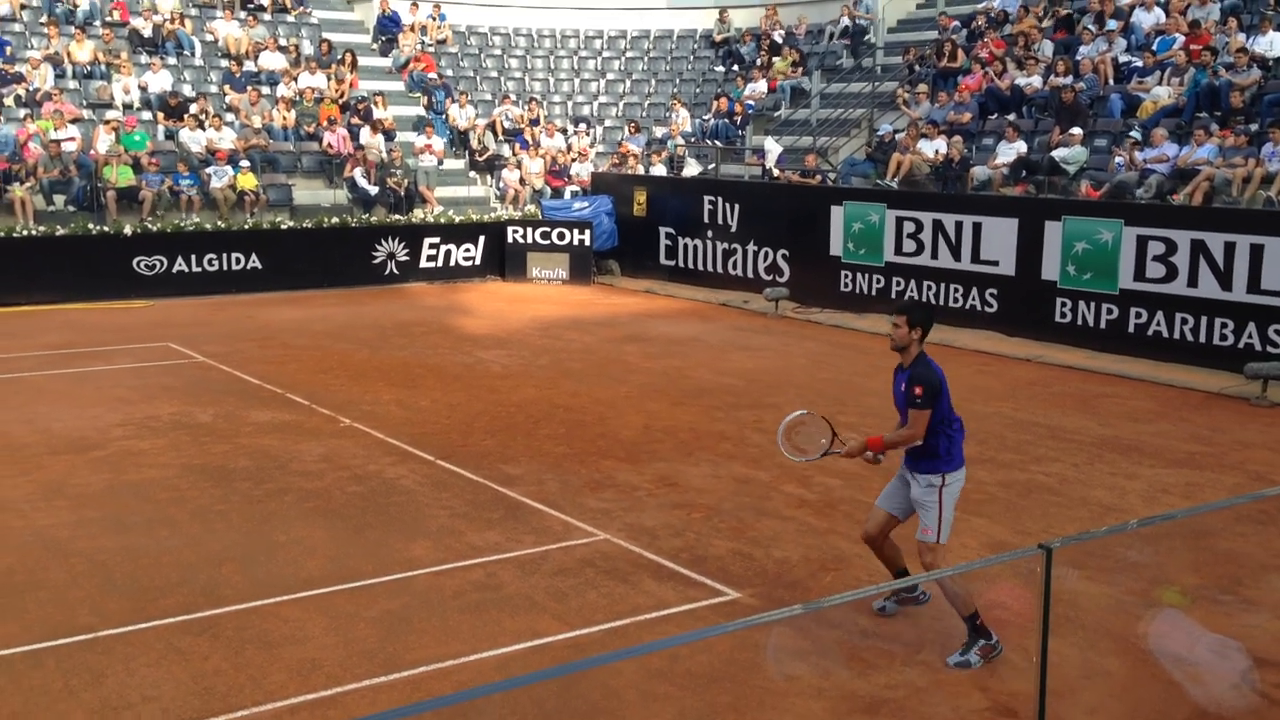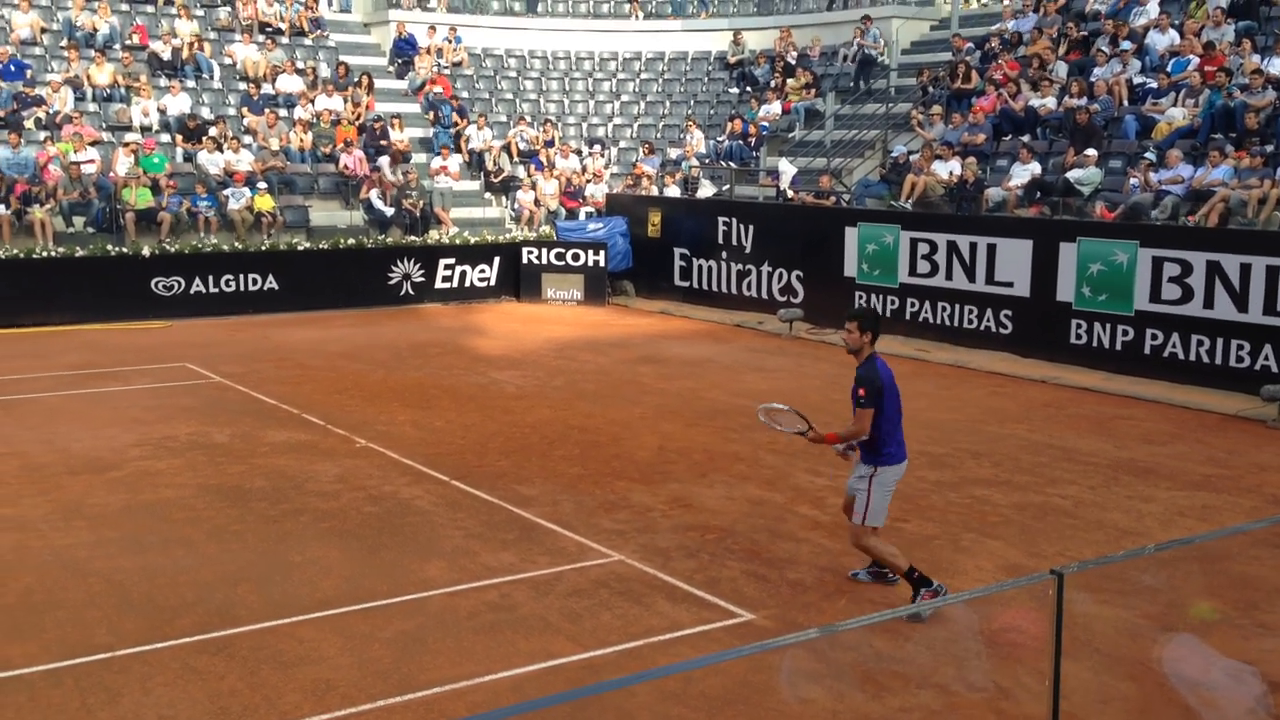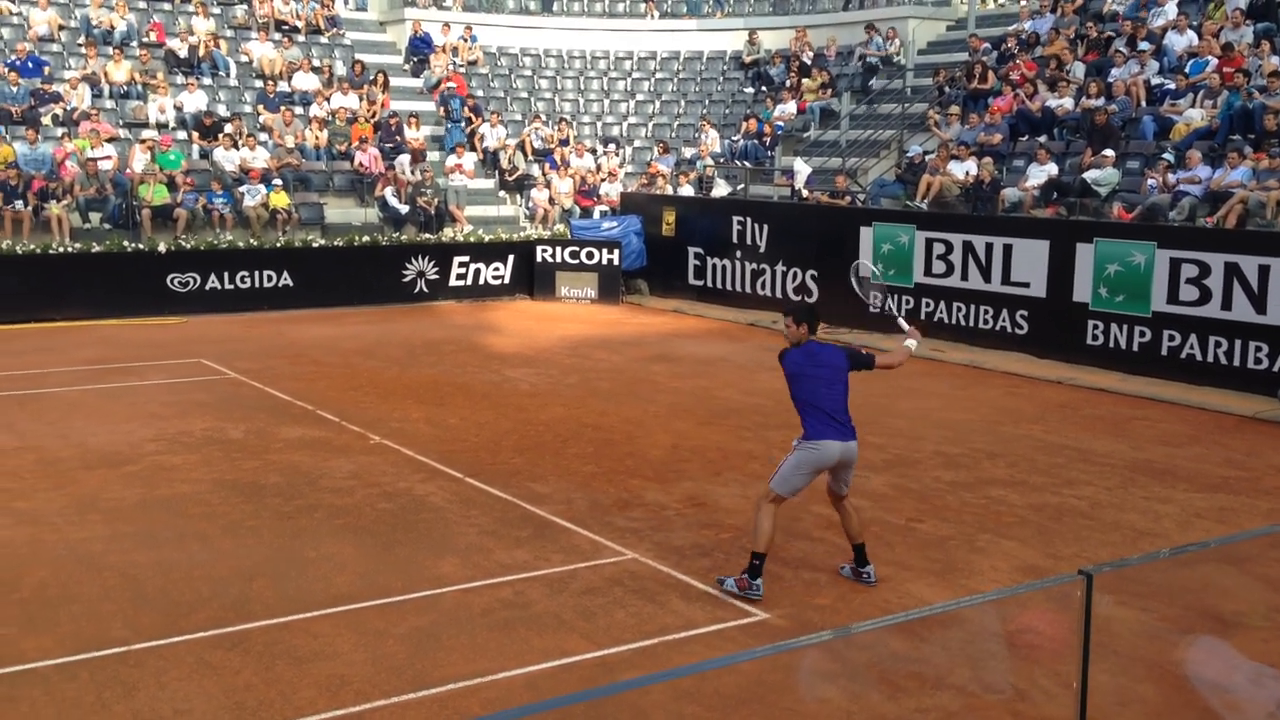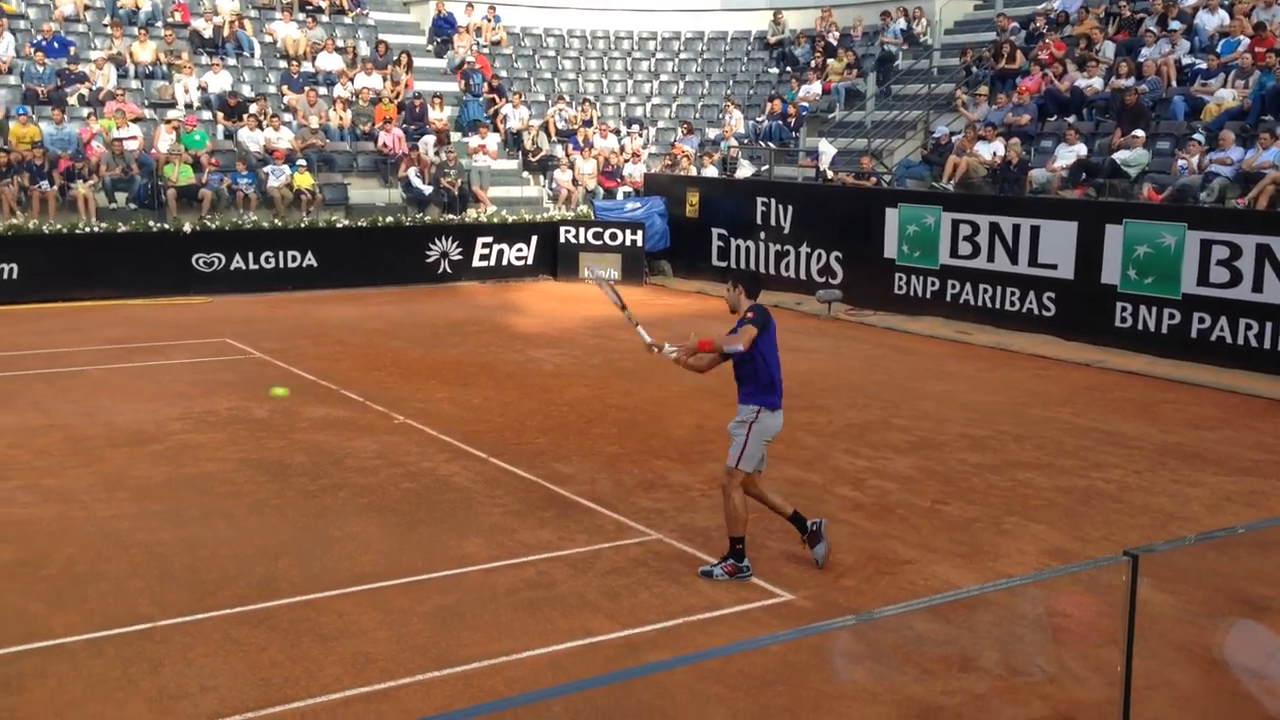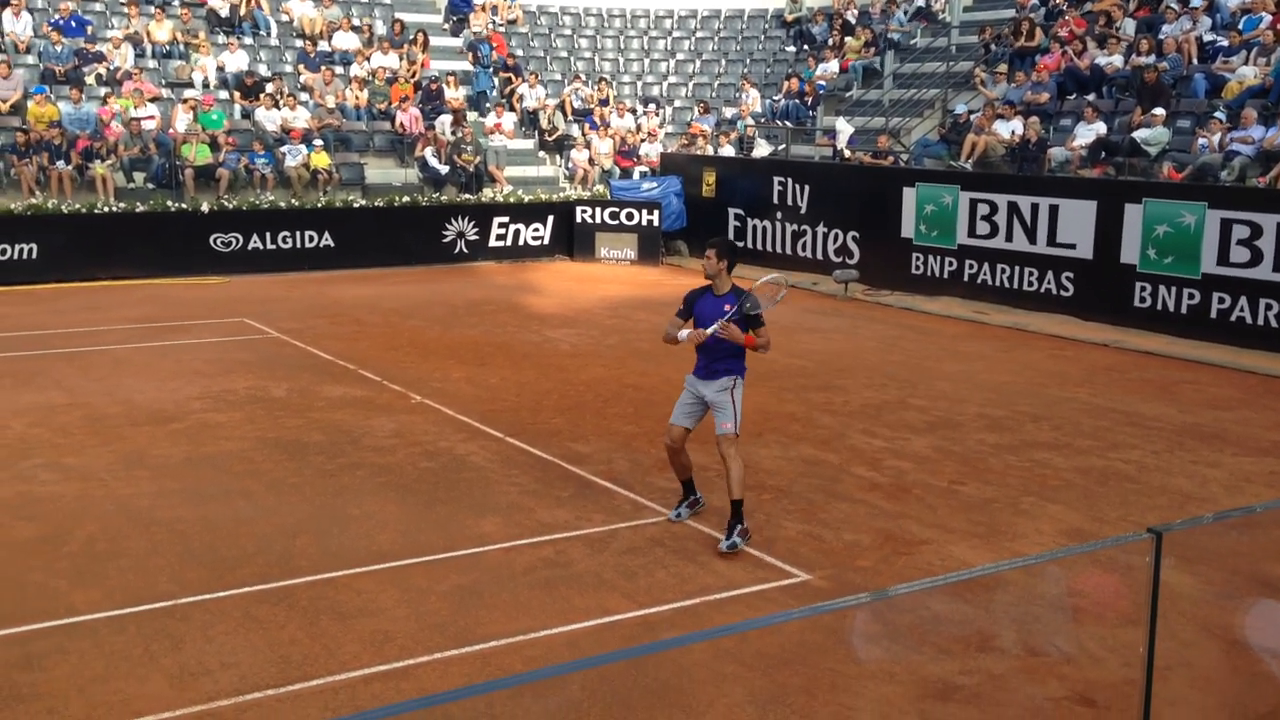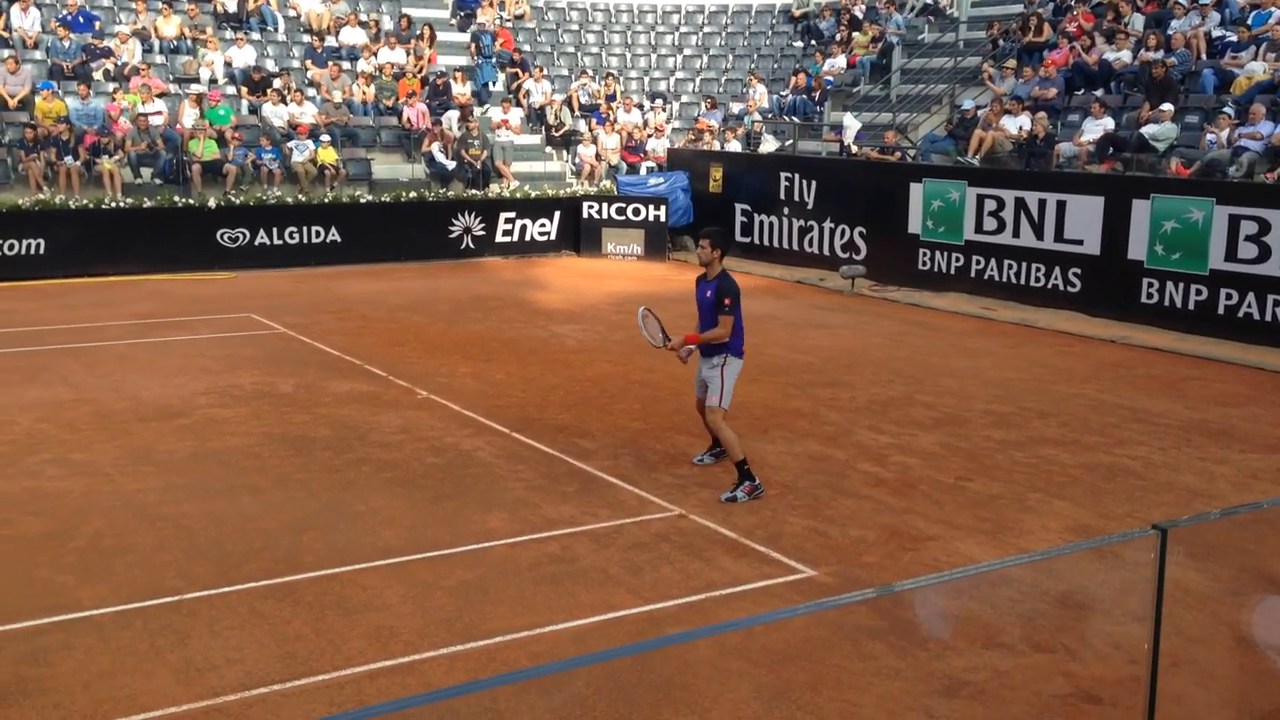
dt=0.5s
person 1, frame 1
left shoulder: (924, 376)
right shoulder: (901, 370)
left elbow: (915, 435)
left wrist: (868, 443)
right wrist: (879, 447)
left hip: (940, 476)
right hip: (912, 471)
left knee: (931, 558)
right knee: (873, 533)
left ankle: (983, 638)
right ankle: (908, 590)
person 1, frame 2
left shoulder: (868, 377)
right shoulder: (873, 367)
left elbow: (862, 430)
left wrist: (826, 438)
right wrist: (850, 444)
left hip: (882, 464)
right hip: (876, 458)
left knee: (863, 538)
right knee: (850, 509)
left ankle: (926, 587)
right ankle: (883, 568)
person 1, frame 3
left shoulder: (789, 356)
right shoulder: (843, 353)
right elbow: (891, 361)
left wrist: (791, 344)
right wrist: (911, 341)
left hip: (816, 445)
right hip: (848, 445)
left knee: (767, 502)
right knee: (838, 498)
left ankle: (751, 578)
right ankle: (862, 567)
person 1, frame 4
left shoulder: (758, 313)
right shoulder: (741, 327)
left elbow: (739, 343)
right elbow: (705, 365)
left wrist: (698, 345)
right wrist: (683, 356)
left hip: (760, 412)
right hip: (758, 412)
left knee: (731, 484)
right knee: (748, 484)
left ankle: (737, 560)
right ankle: (807, 527)
person 1, frame 5
left shoulder: (744, 300)
right shoulder: (695, 297)
left elbow: (765, 343)
right elbow: (668, 333)
left wrist: (742, 338)
right wrist: (688, 334)
left hip: (727, 383)
right hip: (696, 381)
left knee: (727, 448)
right knee: (673, 442)
left ankle: (738, 525)
right ankle: (691, 496)
person 1, frame 6
left shoulder: (726, 287)
right shoulder: (701, 281)
left elbow: (723, 333)
left wrist: (686, 340)
right wrist: (689, 347)
left hip: (724, 359)
right hip: (707, 358)
left knee: (715, 419)
right knee: (702, 407)
left ankle: (749, 481)
right ankle: (718, 448)
